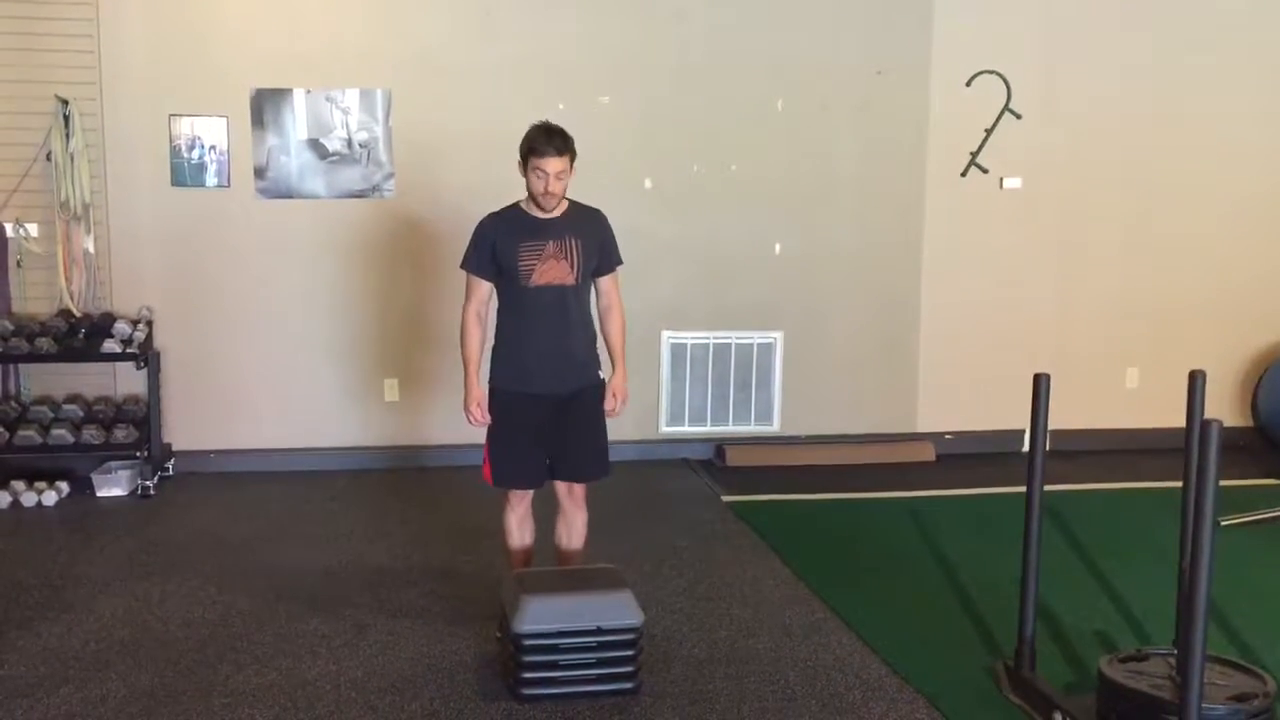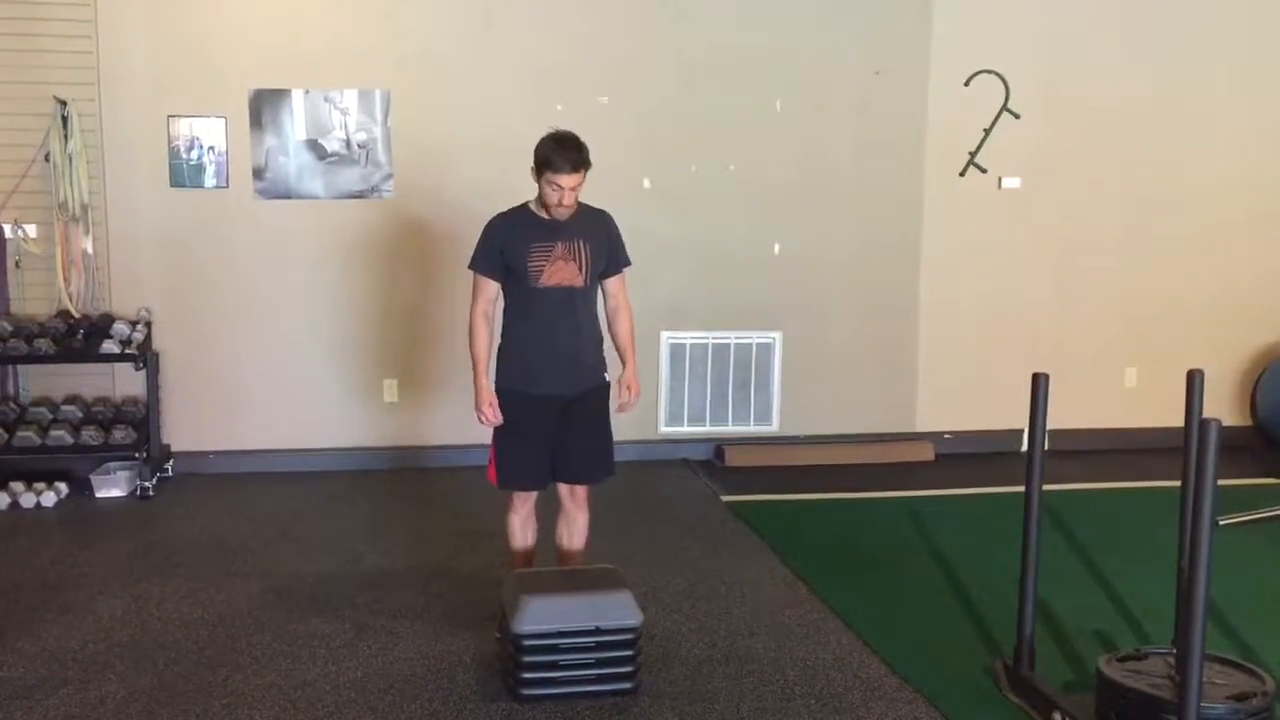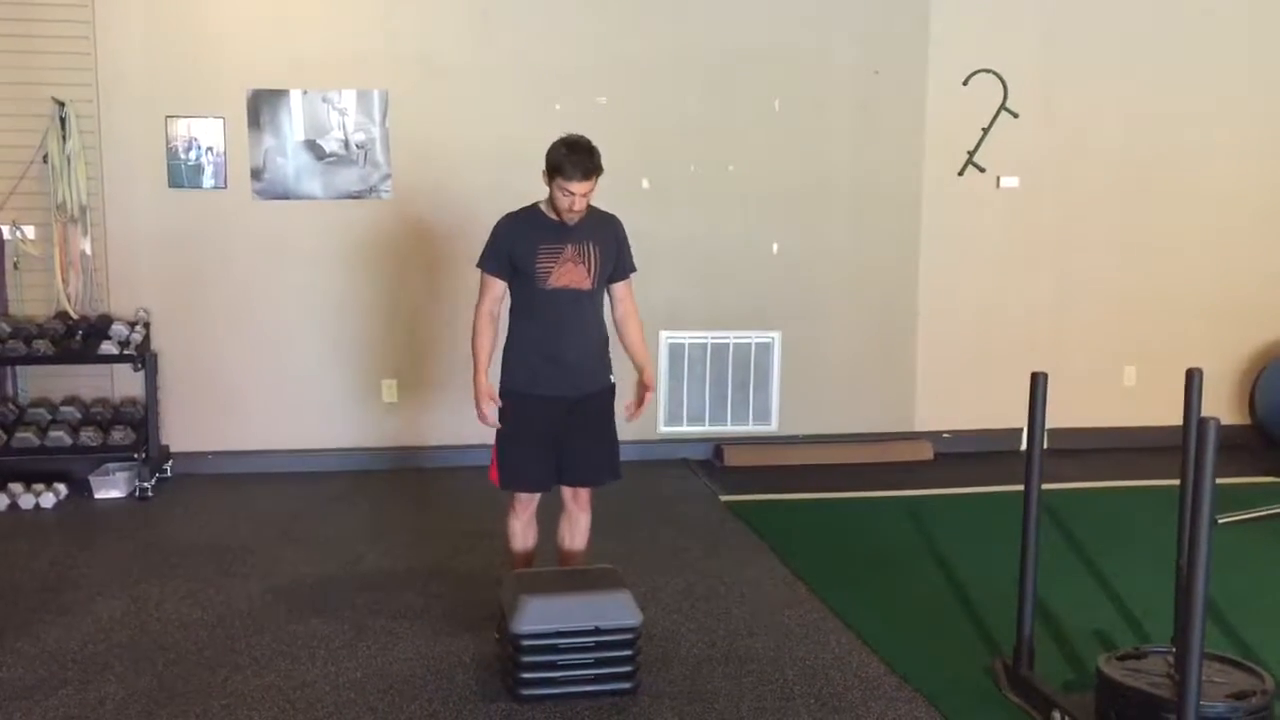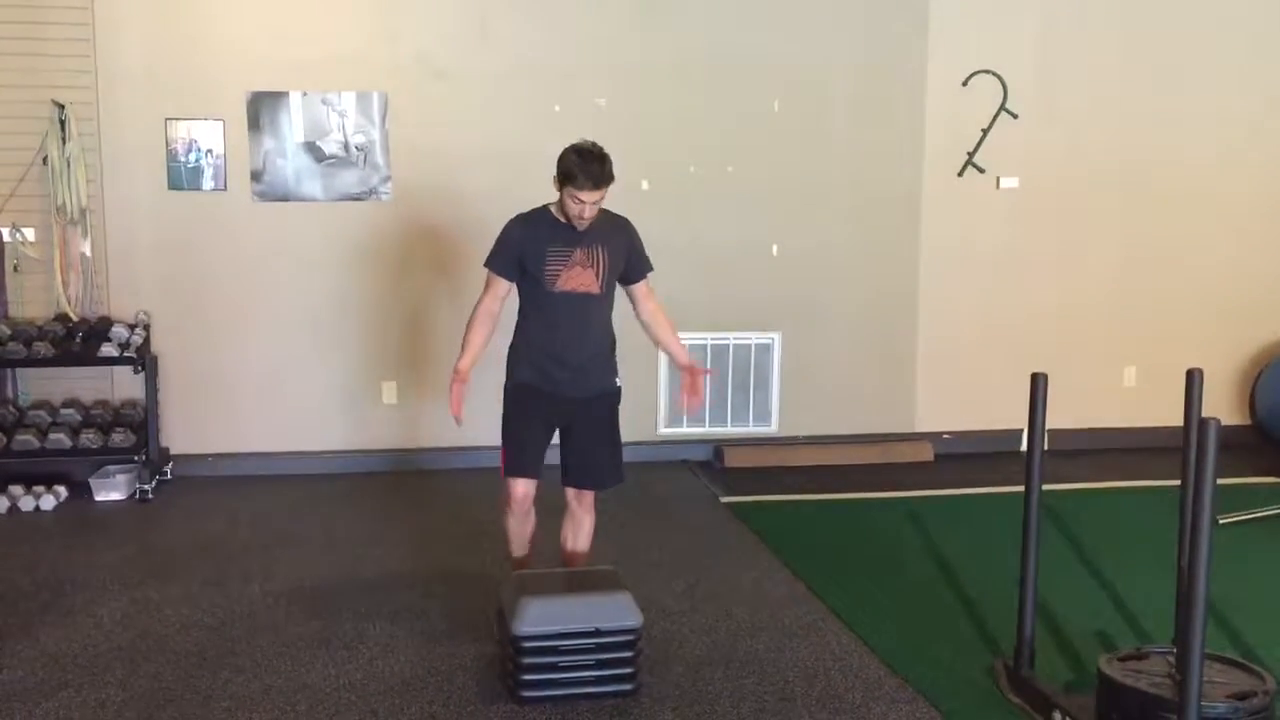
dt=0.2s
person 1, frame 1
left shoulder: (593, 225)
right shoulder: (495, 229)
left elbow: (609, 301)
right elbow: (475, 309)
left wrist: (619, 370)
right wrist: (471, 381)
left hip: (579, 385)
right hip: (515, 388)
left knee: (573, 492)
right knee: (518, 495)
person 1, frame 2
left shoulder: (601, 226)
right shoulder: (504, 230)
left elbow: (616, 301)
right elbow: (482, 310)
left wrist: (629, 365)
right wrist: (481, 381)
left hip: (585, 387)
right hip: (521, 388)
left knee: (576, 494)
right knee: (522, 496)
person 1, frame 3
left shoulder: (609, 230)
right shoulder: (513, 230)
left elbow: (622, 305)
right elbow: (488, 308)
left wrist: (644, 371)
right wrist: (481, 378)
left hip: (590, 388)
right hip: (526, 389)
left knee: (579, 495)
right knee: (524, 499)
person 1, frame 4
left shoulder: (620, 233)
right shoulder: (523, 231)
left elbow: (645, 303)
right elbow: (490, 303)
left wrist: (682, 360)
right wrist: (463, 369)
left hip: (596, 386)
right hip: (532, 380)
left knee: (582, 496)
right knee: (520, 494)
